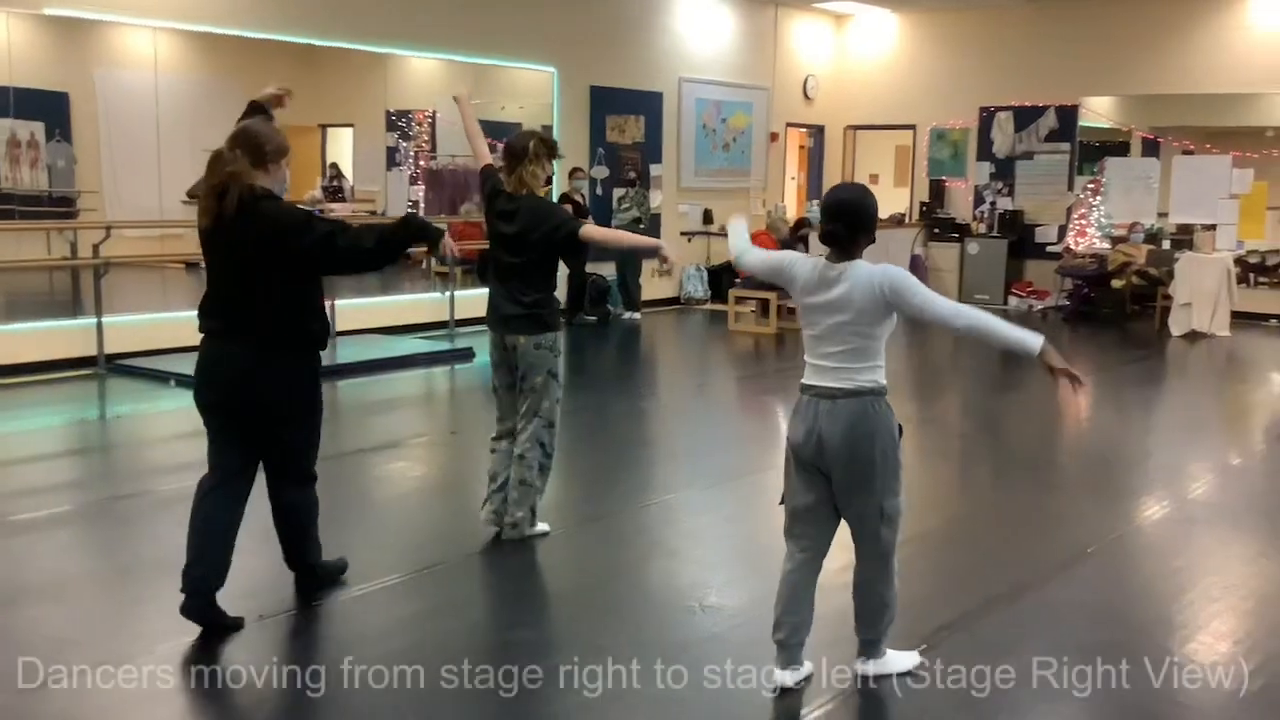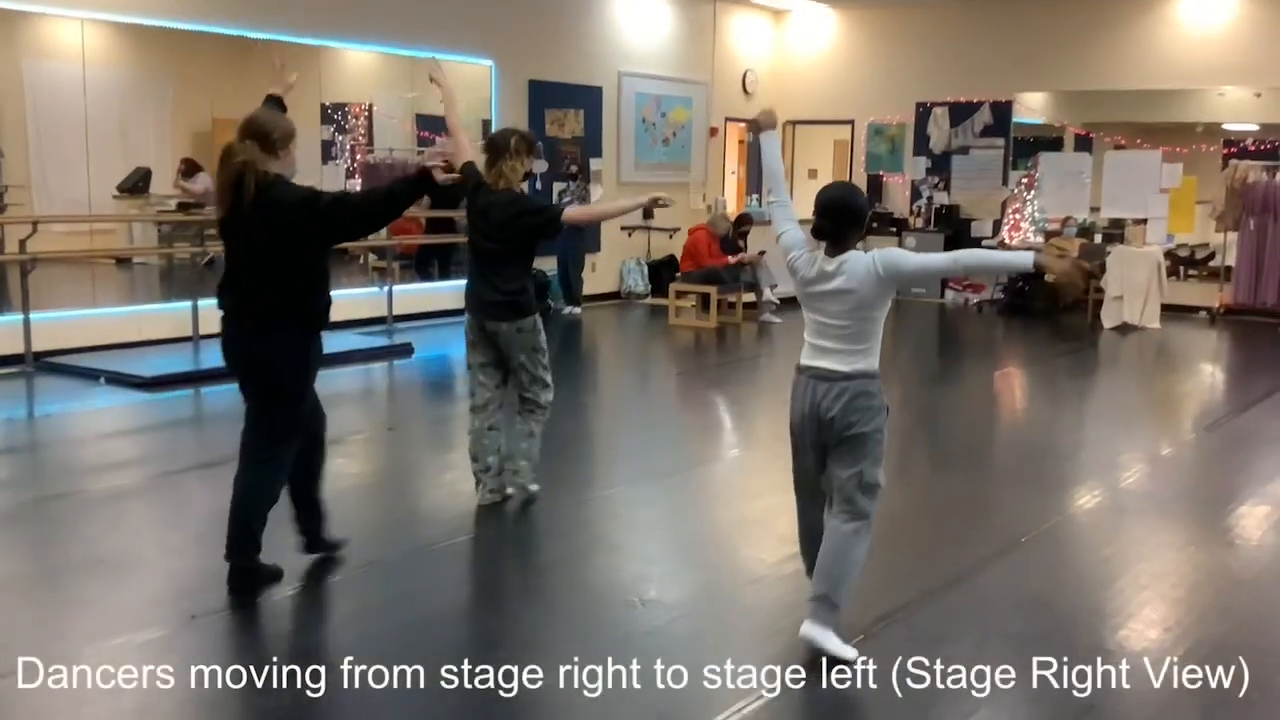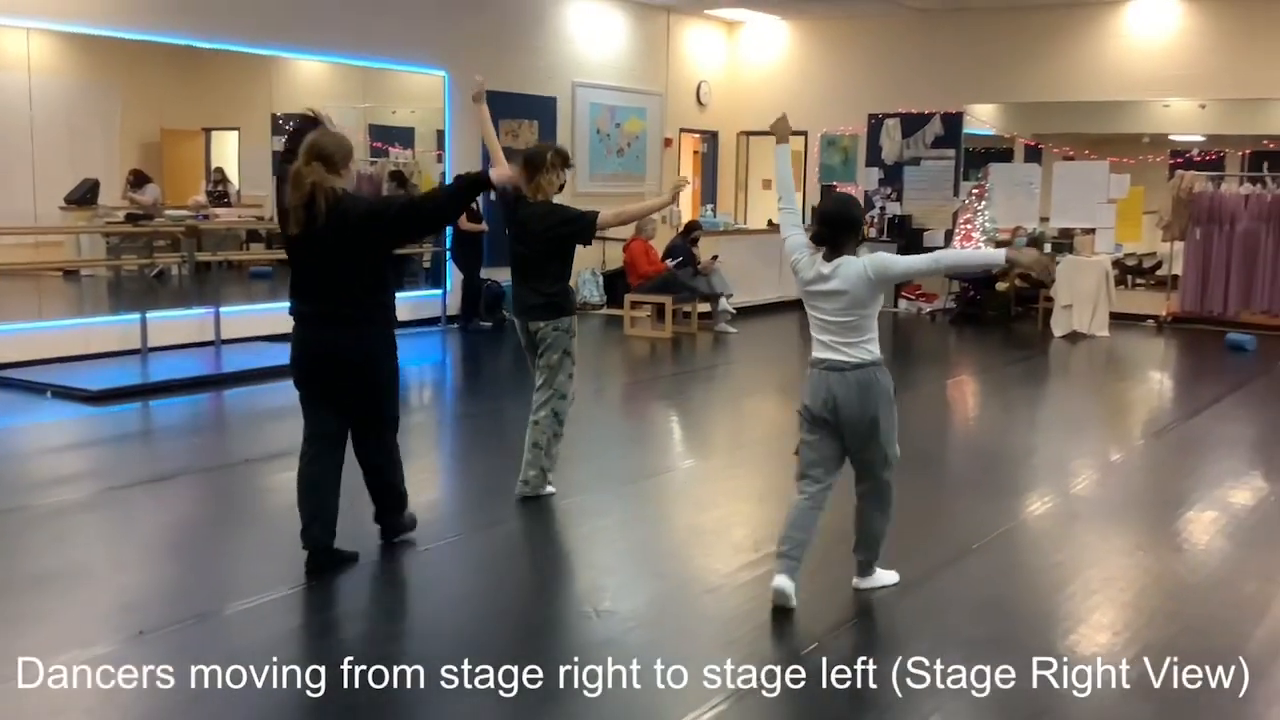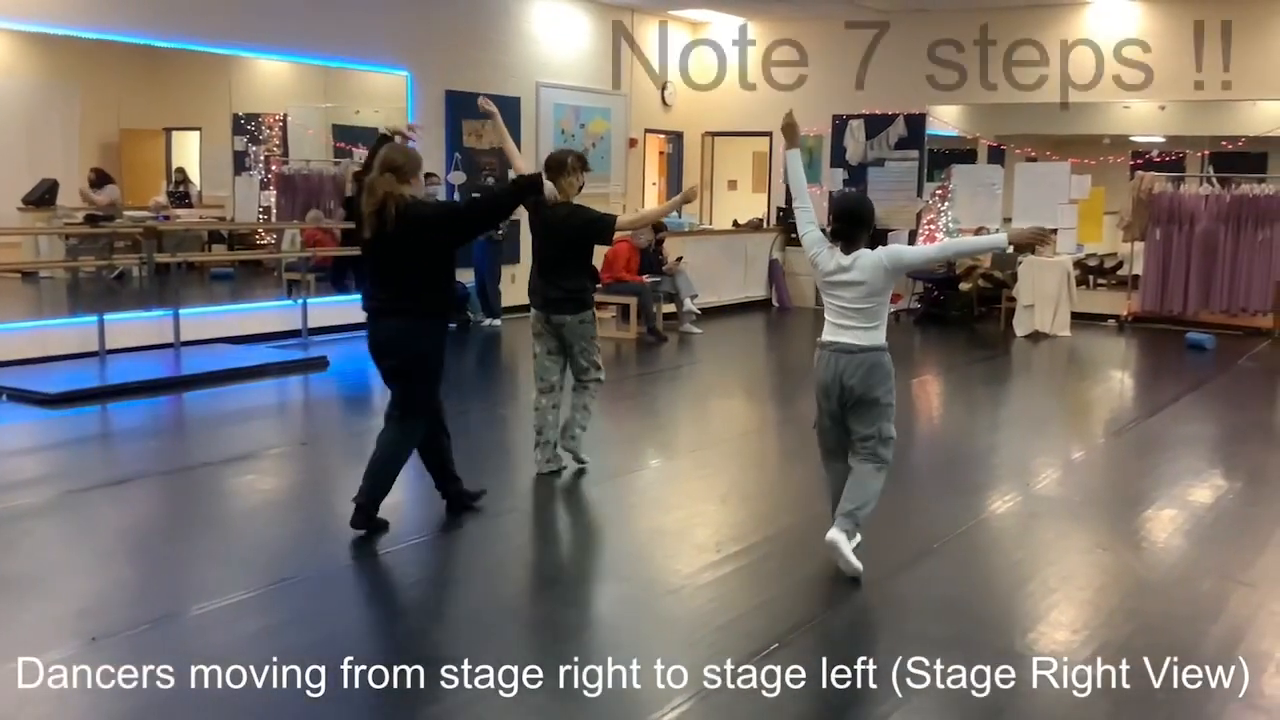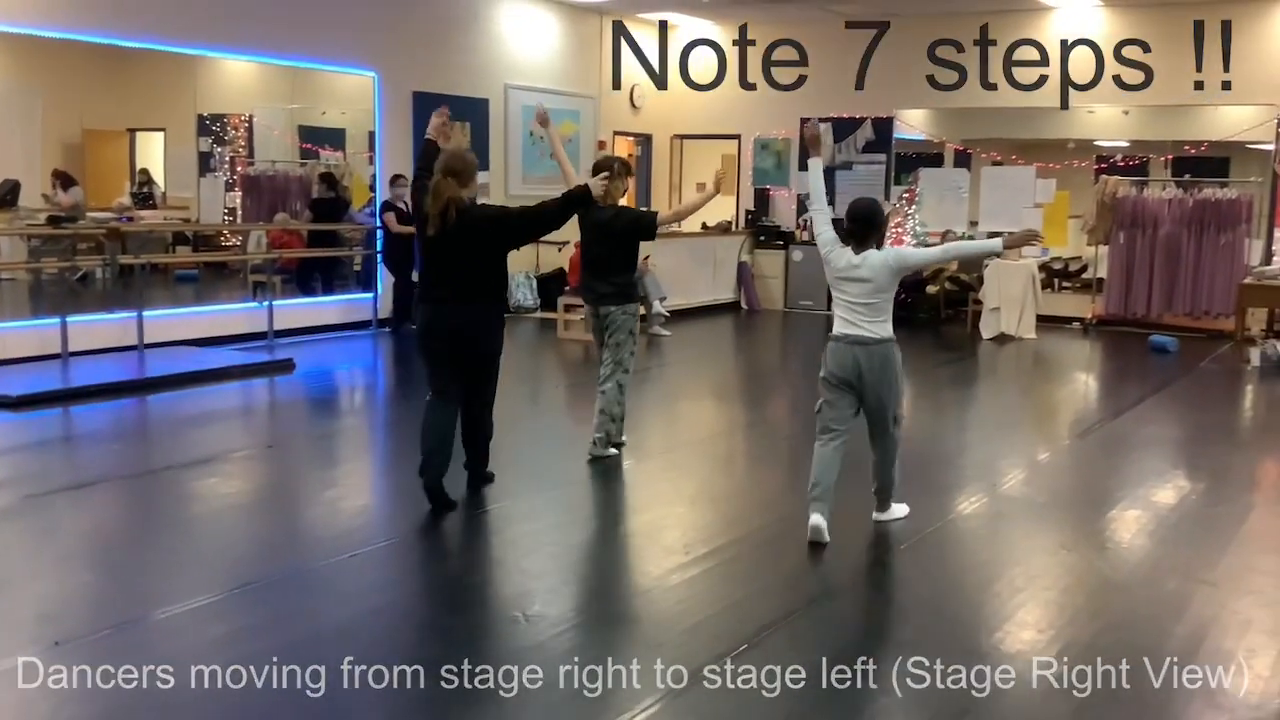
dt=1s
person 1, frame 1
left shoulder: (799, 272)
right shoulder: (883, 281)
left elbow: (744, 253)
right elbow: (960, 316)
left wrist: (737, 225)
right wrist: (1038, 347)
left hip: (809, 414)
right hip: (862, 417)
left knee: (803, 541)
right knee: (874, 542)
left ankle: (787, 658)
right ankle: (872, 652)
person 1, frame 2
left shoulder: (801, 262)
right shoulder: (879, 269)
left elbow: (778, 202)
right elbow: (959, 261)
left wrist: (769, 133)
right wrist: (1037, 261)
left hip: (809, 391)
right hip: (856, 398)
left knee: (814, 502)
right knee: (849, 512)
left ankle: (823, 593)
right ankle: (820, 616)
person 1, frame 3
left shoulder: (803, 264)
right shoulder: (871, 269)
left elbow: (787, 208)
right elbow: (942, 260)
left wrist: (782, 143)
right wrist: (1010, 257)
left hip: (820, 382)
right hip: (864, 383)
left knee: (812, 483)
right knee: (874, 483)
left ankle: (786, 571)
right ankle: (867, 570)
person 1, frame 4
left shoulder: (820, 257)
right shoulder: (886, 260)
left elbow: (801, 206)
right elbow: (950, 249)
left wrist: (792, 147)
right wrist: (1010, 239)
left hip: (828, 361)
right hip: (869, 365)
left knee: (835, 453)
right knee: (871, 455)
left ankle: (845, 529)
right ankle: (844, 528)
person 1, frame 5
left shoulder: (832, 255)
right shoulder: (892, 261)
left elbow: (818, 208)
right elbow: (950, 251)
left wrist: (815, 155)
right wrist: (1005, 243)
left hip: (839, 352)
right hip: (879, 354)
left knee: (830, 432)
right knee: (884, 434)
left ankle: (818, 508)
right ankle: (884, 505)
person 2, frame 1
left shoulder: (218, 211)
right shoulder: (281, 222)
left elbow: (239, 150)
right elbow: (355, 246)
left wrist: (263, 108)
right wrist: (424, 230)
left hip: (220, 361)
right hip: (279, 364)
left knee: (226, 475)
right knee: (291, 473)
left ankle: (201, 592)
right ankle: (309, 571)
person 2, frame 2
left shoulder: (237, 195)
right shoulder: (291, 204)
left elbow: (256, 133)
right elbow: (364, 210)
left wrist: (273, 100)
right wrist: (425, 178)
left hip: (245, 333)
right hip: (279, 340)
left knee: (304, 429)
right knee: (268, 448)
left ankle: (313, 530)
right ankle: (243, 563)
person 2, frame 3
left shoulder: (296, 210)
right shoulder: (365, 214)
left elbow: (296, 167)
right elbow: (431, 208)
left wrist: (308, 129)
right wrist: (483, 181)
left hip: (311, 342)
right hip: (364, 342)
left knee: (322, 441)
right knee: (377, 433)
left ankle: (319, 545)
right ankle: (392, 520)
person 2, frame 4
left shoulder: (374, 215)
right shoulder: (429, 216)
left elbow: (375, 174)
right elbow: (484, 208)
left wrist: (391, 139)
right wrist: (534, 183)
left hip: (383, 328)
right hip: (419, 330)
left knee: (426, 410)
right knee: (405, 420)
left ankle: (453, 491)
right ankle: (366, 508)
person 2, frame 5
left shoulder: (427, 215)
right shoulder: (487, 219)
left elbow: (427, 182)
right elbow: (540, 217)
right wrist: (585, 193)
left hip: (436, 320)
right hip: (481, 321)
left knee: (442, 401)
right knee: (478, 401)
left ankle: (434, 480)
right ankle: (477, 472)
person 3, frame 1
left shoulder: (496, 197)
right shoulder: (544, 213)
left elbow: (479, 147)
right elbow: (600, 234)
left wrist: (463, 104)
right wrist: (653, 243)
left hip: (501, 327)
right hip: (536, 330)
left knee: (507, 422)
right knee: (535, 424)
left ankle: (497, 505)
right ankle: (518, 519)
person 3, frame 2
left shoulder: (476, 189)
right shoulder: (525, 207)
left elbow: (458, 137)
right elbow: (586, 216)
left wrist: (444, 87)
right wrist: (640, 203)
left hip: (478, 312)
right hip: (516, 314)
left knee: (485, 398)
right knee: (534, 394)
left ankle: (490, 483)
right ankle: (519, 473)
person 3, frame 3
left shoulder: (513, 204)
right shoulder: (560, 217)
left elbow: (495, 155)
right elbow: (619, 217)
left wrist: (481, 104)
right wrist: (668, 199)
left hip: (524, 313)
right hip: (554, 316)
left knee: (549, 388)
right knee: (551, 395)
left ankle: (539, 465)
right ankle: (532, 479)
person 3, frame 4
left shoulder: (537, 207)
right shoulder: (582, 218)
left elbow: (516, 162)
right elbow: (635, 221)
left wrist: (496, 118)
right wrist: (678, 202)
left hip: (542, 310)
right hip: (576, 311)
left knee: (546, 383)
right knee: (589, 375)
left ankle: (546, 456)
right ankle: (573, 436)
person 3, frame 5
left shoulder: (587, 210)
right shoulder: (628, 219)
left elbow: (566, 168)
right elbow: (676, 216)
left wrist: (548, 128)
right wrist: (712, 193)
left hip: (594, 302)
right hip: (622, 304)
left knee: (610, 366)
right knee: (614, 372)
left ankle: (611, 432)
right ankle: (601, 441)
